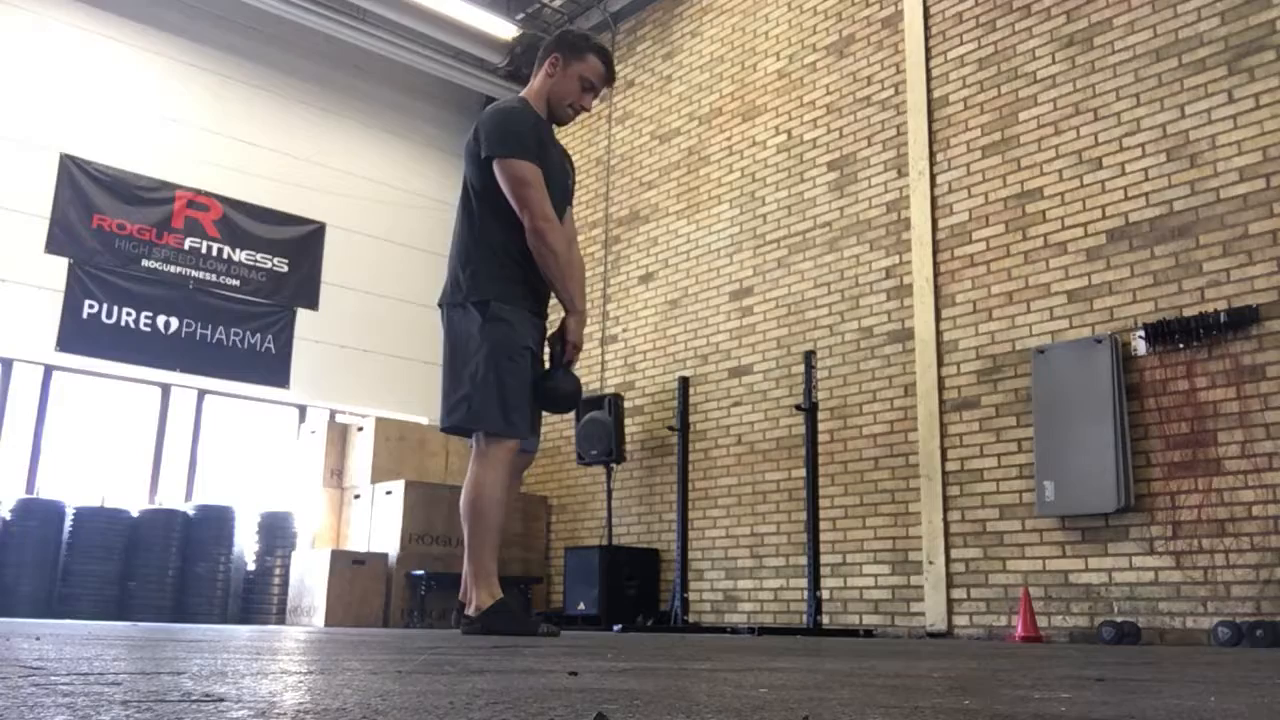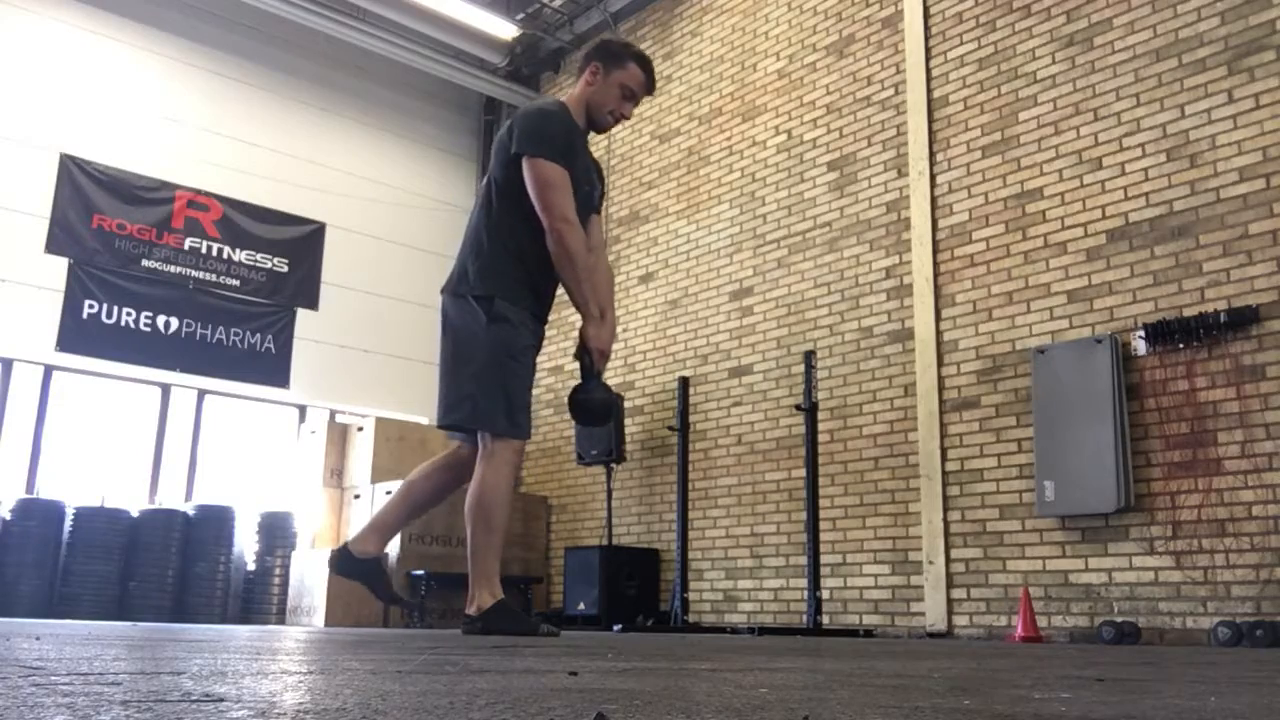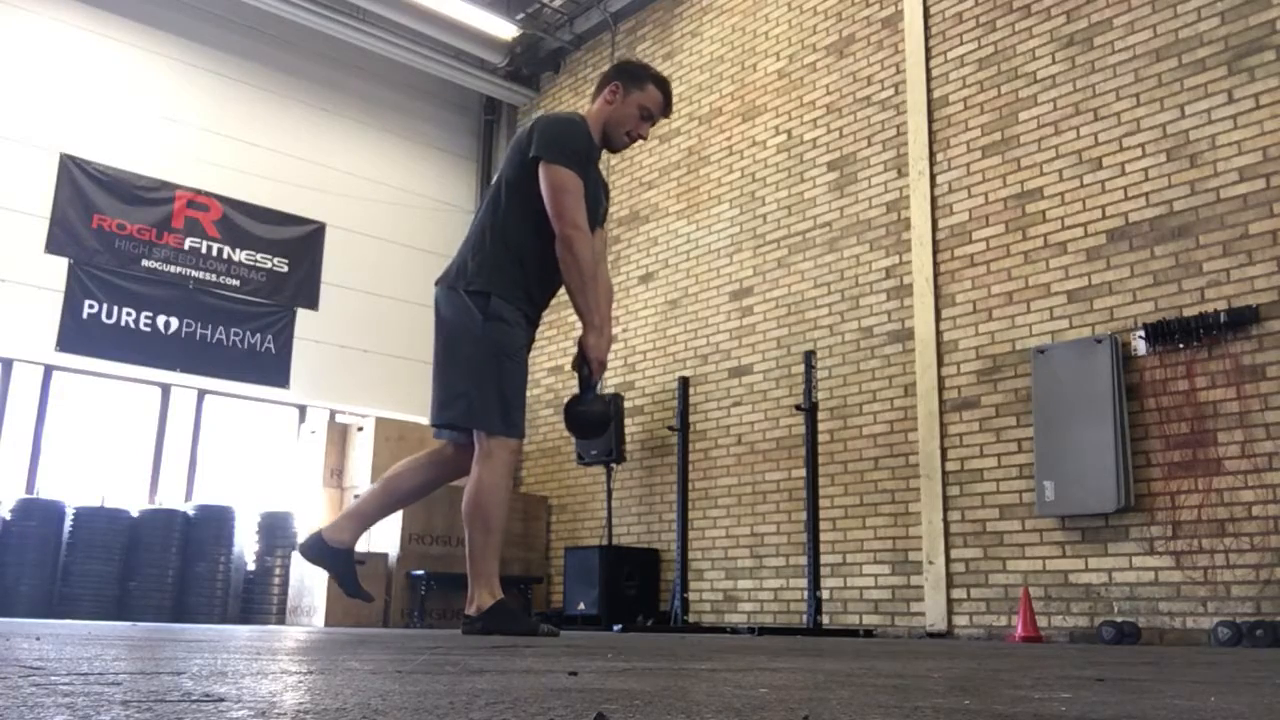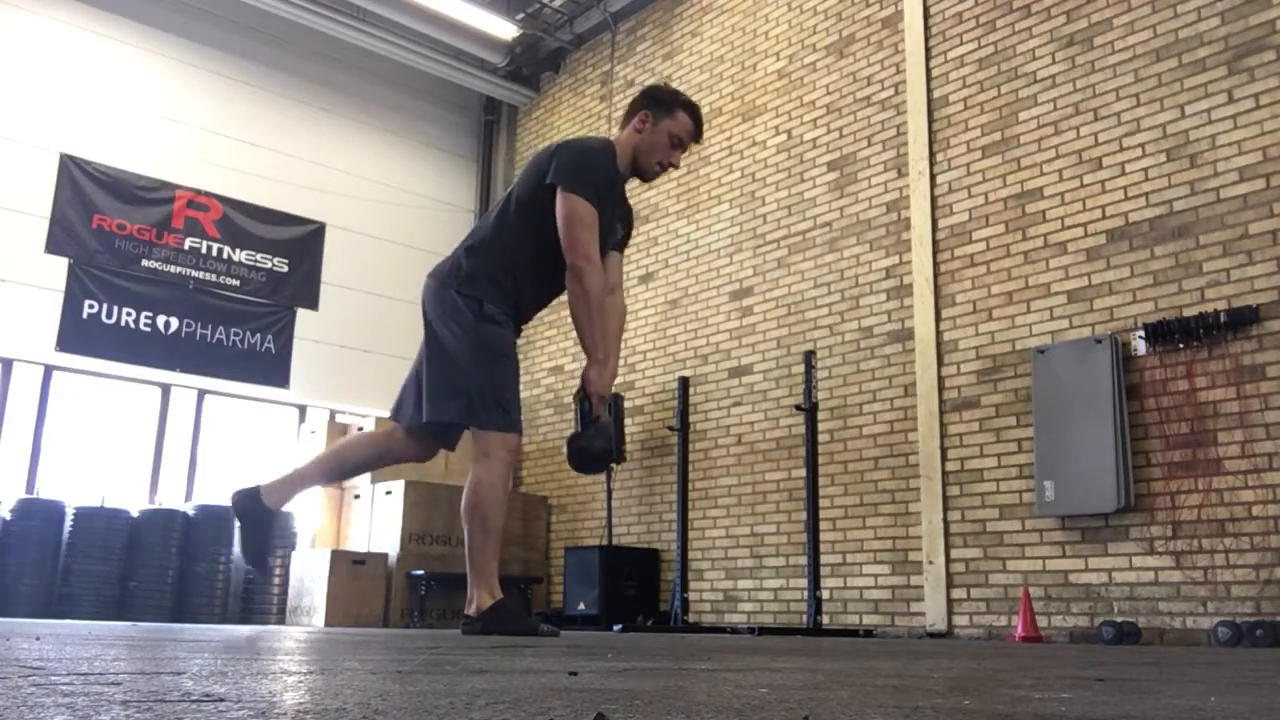
dt=0.7s
person 1, frame 1
left shoulder: (554, 153)
right shoulder: (507, 122)
left elbow: (566, 241)
right elbow: (539, 227)
left wrist: (574, 313)
right wrist: (573, 312)
left hip: (515, 312)
right hip: (491, 304)
left knee: (512, 450)
right knee: (499, 445)
left ankle: (475, 592)
right ankle: (484, 602)
person 1, frame 2
left shoulder: (588, 167)
right shoulder: (543, 123)
left elbow: (595, 255)
right elbow: (559, 230)
left wrist: (606, 326)
right wrist: (590, 319)
left hip: (512, 310)
right hip: (492, 301)
left knee: (478, 449)
right knee: (503, 445)
left ankle: (364, 547)
right ankle: (485, 602)
person 1, frame 3
left shoulder: (594, 180)
right shoulder: (562, 133)
left elbow: (596, 267)
right elbow: (569, 237)
left wrist: (604, 335)
right wrist: (592, 331)
left hip: (497, 308)
right hip: (484, 298)
left knee: (466, 448)
right knee: (498, 445)
left ankle: (336, 535)
right ankle: (485, 603)
person 1, frame 4
left shoulder: (618, 209)
right shoulder: (584, 159)
left elbow: (610, 294)
right elbow: (580, 268)
left wrist: (608, 370)
right wrist: (596, 364)
left hip: (476, 307)
right hip: (470, 296)
left knee: (417, 439)
right knee: (499, 443)
left ankle: (268, 498)
right ankle: (484, 604)
